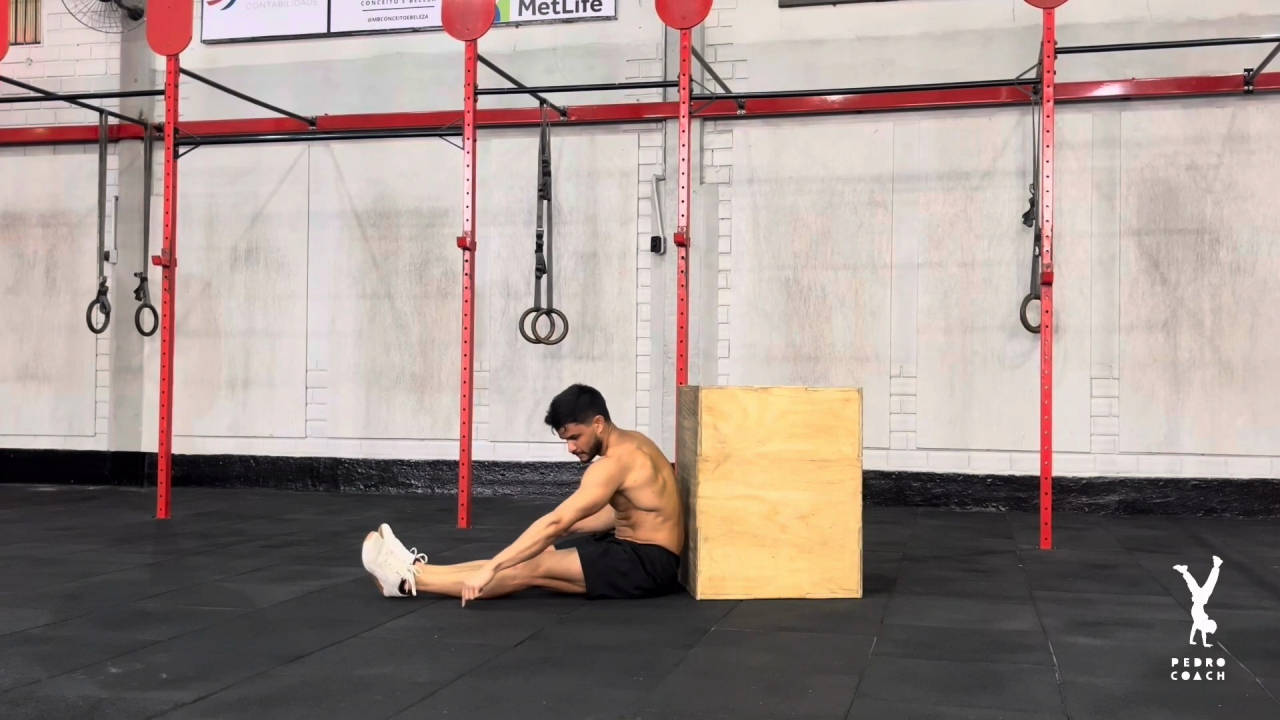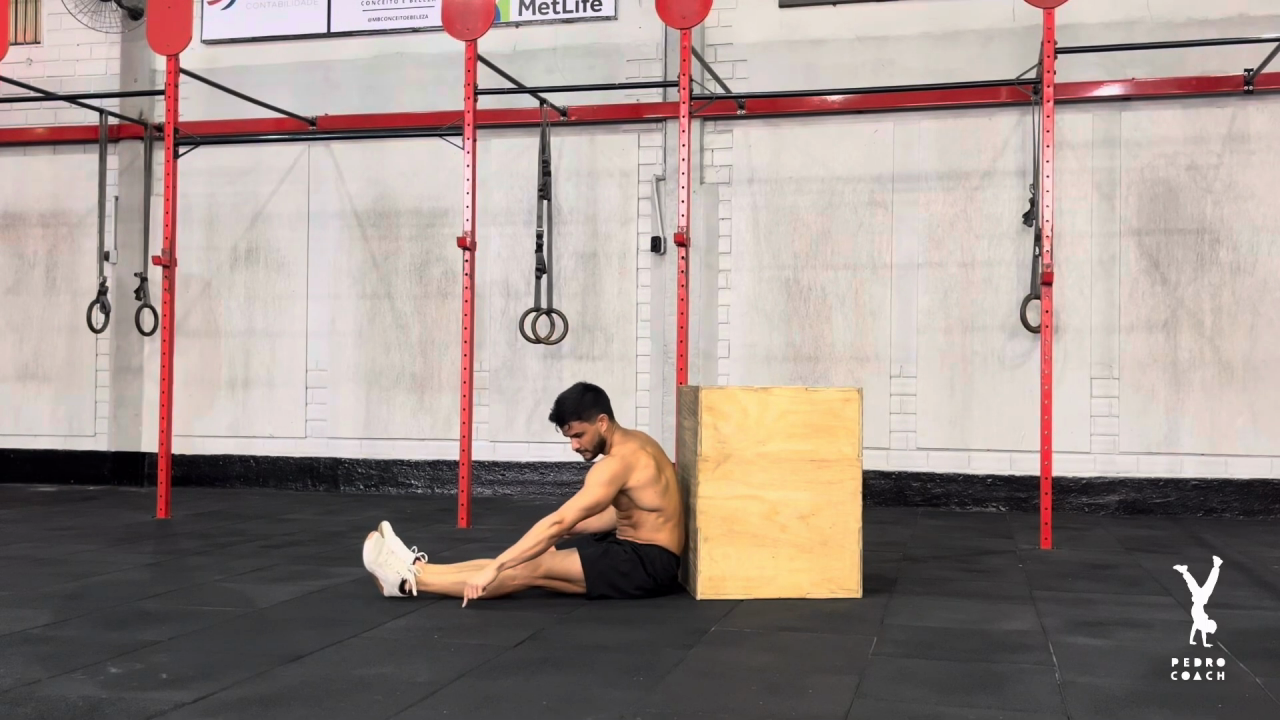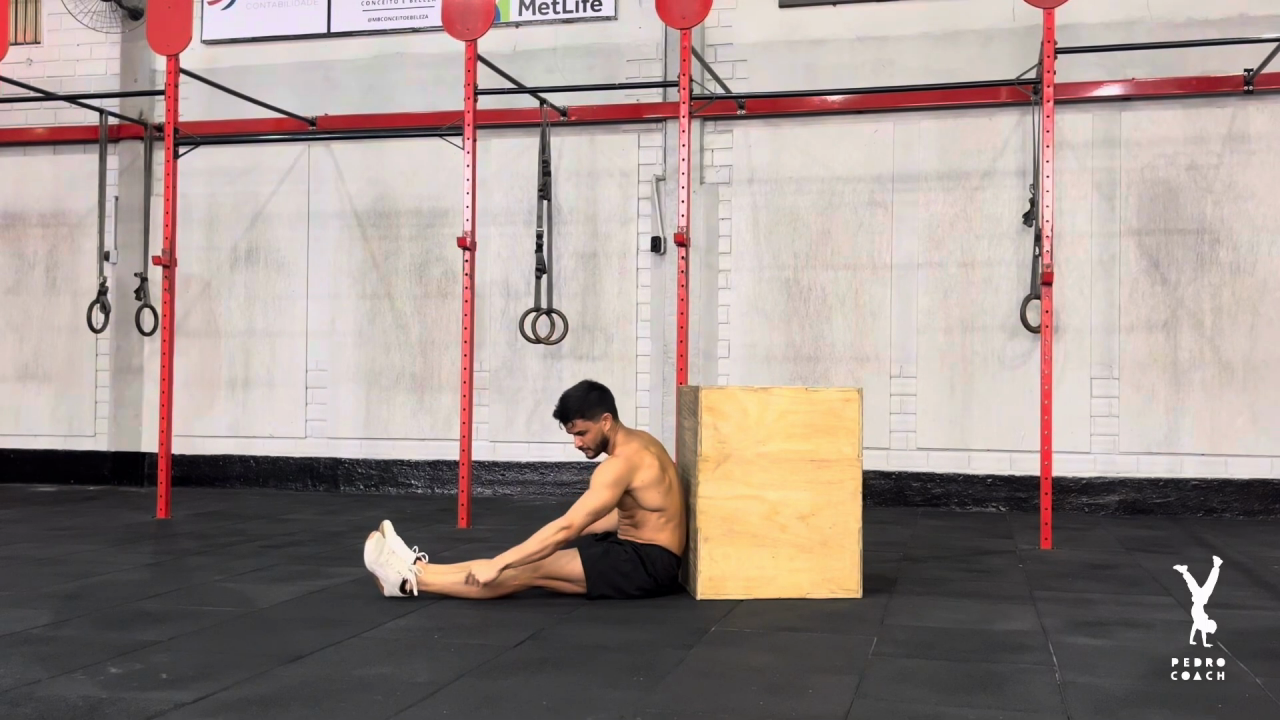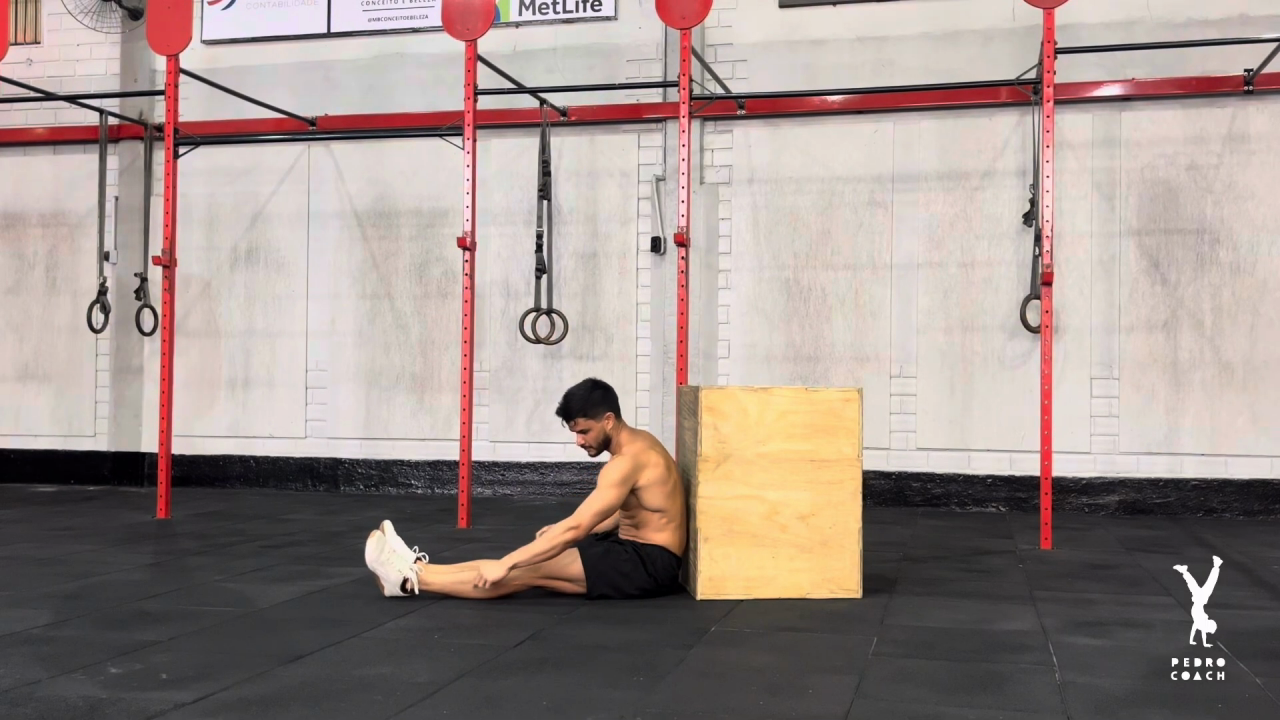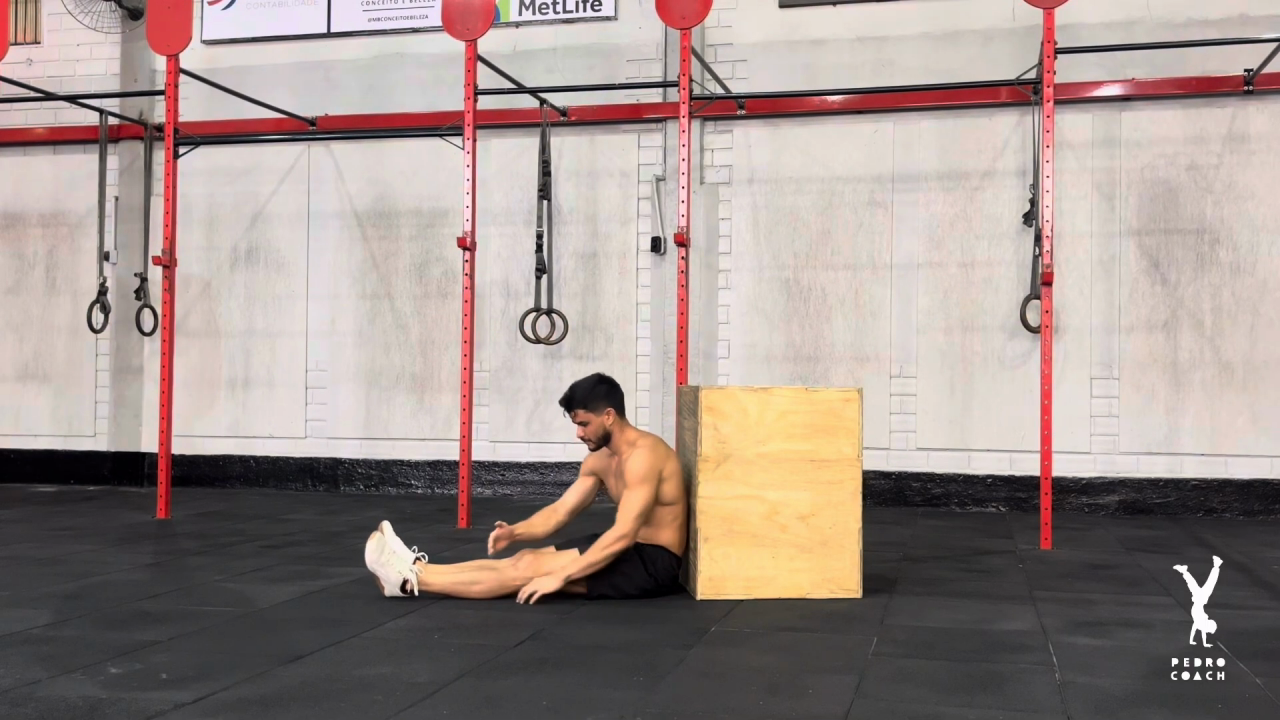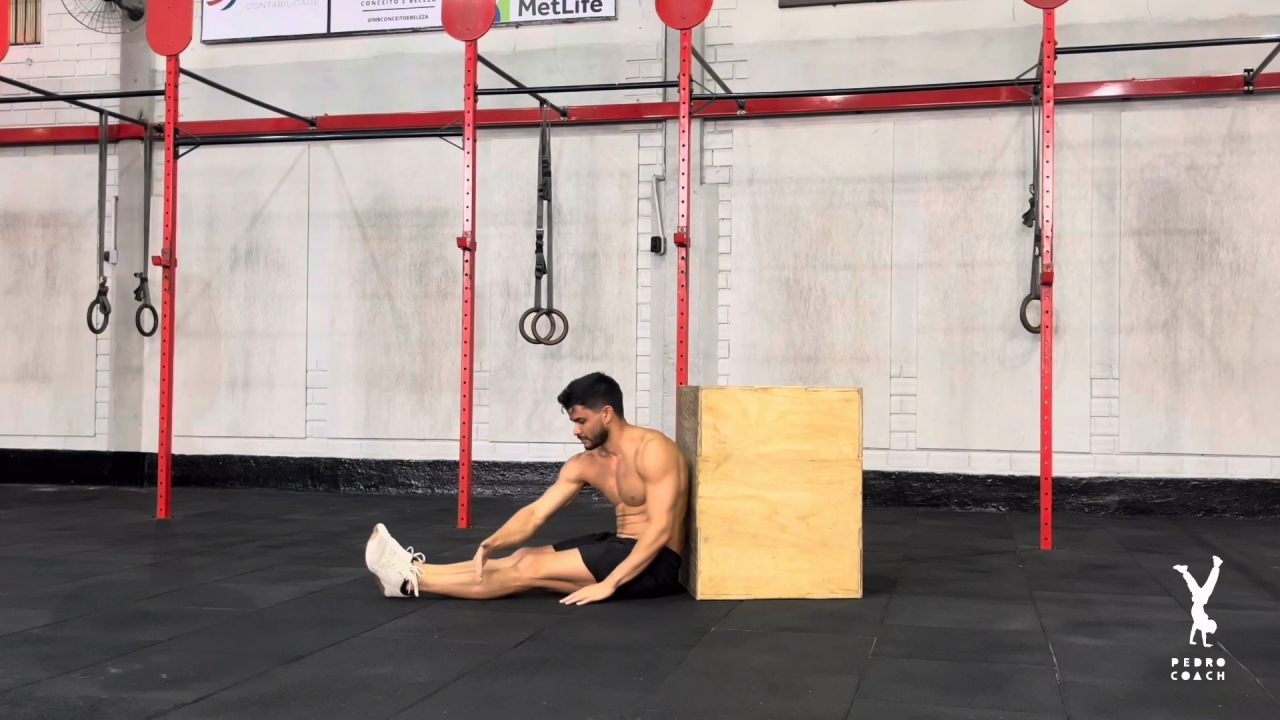
dt=0.2s
person 1, frame 1
left shoulder: (615, 462)
right shoulder: (629, 443)
left elbow: (555, 522)
left wrist: (490, 568)
right wrist: (565, 527)
left hip: (648, 563)
right hip: (631, 547)
left knee: (531, 568)
right knee: (525, 556)
left ankle: (409, 580)
right ankle: (418, 568)
person 1, frame 2
left shoulder: (619, 461)
right shoulder: (632, 443)
left elbow: (558, 522)
left wrist: (494, 568)
right wrist: (569, 530)
left hip: (649, 564)
right hip: (633, 549)
left knee: (530, 569)
right knee: (529, 557)
left ankle: (408, 580)
right ankle: (417, 567)
person 1, frame 3
left shoulder: (623, 461)
right shoulder: (635, 444)
left elbow: (567, 527)
left wrist: (498, 564)
left hip: (650, 564)
right hip: (633, 548)
left knee: (531, 570)
right knee: (522, 559)
left ankle: (410, 580)
right ankle: (418, 567)
person 1, frame 4
left shoulder: (629, 460)
right shoulder: (634, 444)
left elbow: (575, 529)
left wrist: (506, 564)
right wrist: (562, 530)
left hip: (650, 564)
right hip: (632, 549)
left knee: (530, 570)
right knee: (526, 559)
left ankle: (410, 580)
right ankle: (417, 567)
person 1, frame 5
left shoulder: (643, 455)
right shoulder: (600, 459)
left elbow: (623, 534)
right elbow: (561, 510)
left wrist: (561, 576)
right wrist: (516, 532)
left hip: (652, 564)
right hip: (631, 551)
left knee: (529, 568)
right knee: (525, 558)
left ankle: (410, 581)
right ankle: (417, 568)
person 1, frame 6
left shoulder: (653, 449)
right shoulder: (585, 464)
left elbow: (660, 528)
right elbow: (536, 513)
left wrist: (610, 583)
right wrist: (493, 544)
left hip: (654, 564)
right hip: (623, 548)
left knee: (531, 570)
right knee: (521, 557)
left ankle: (411, 582)
right ankle: (417, 569)
